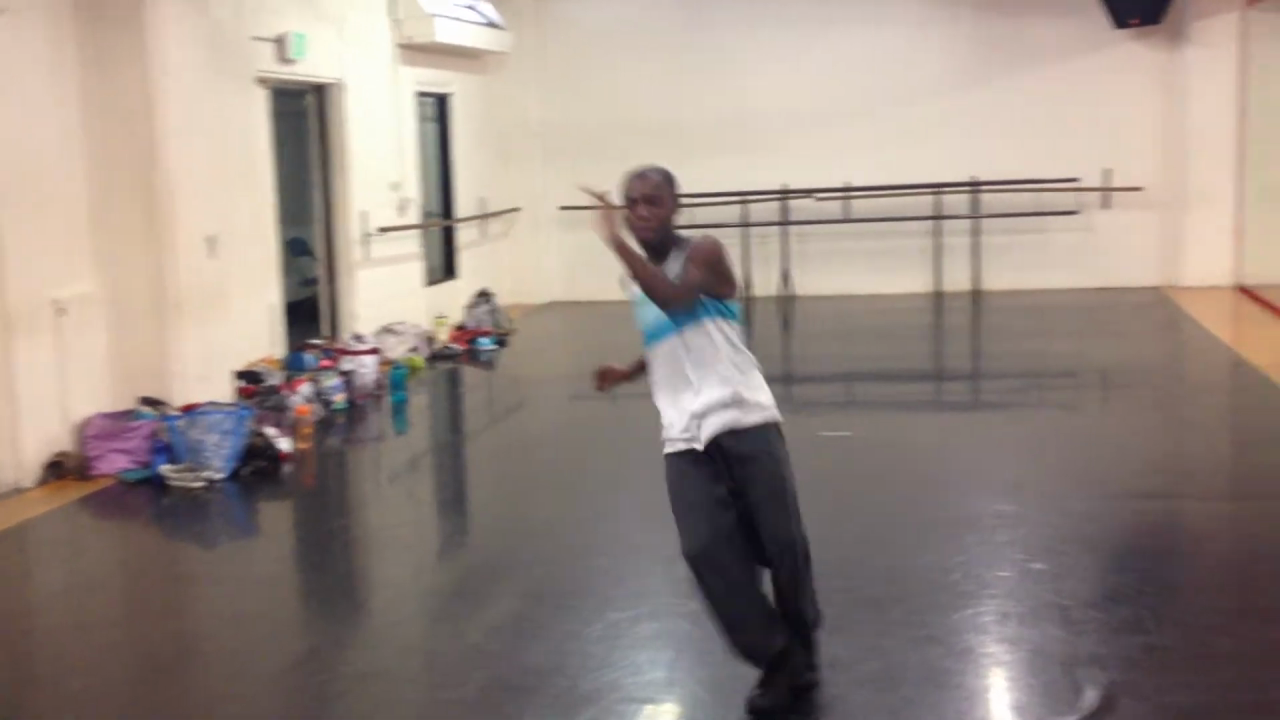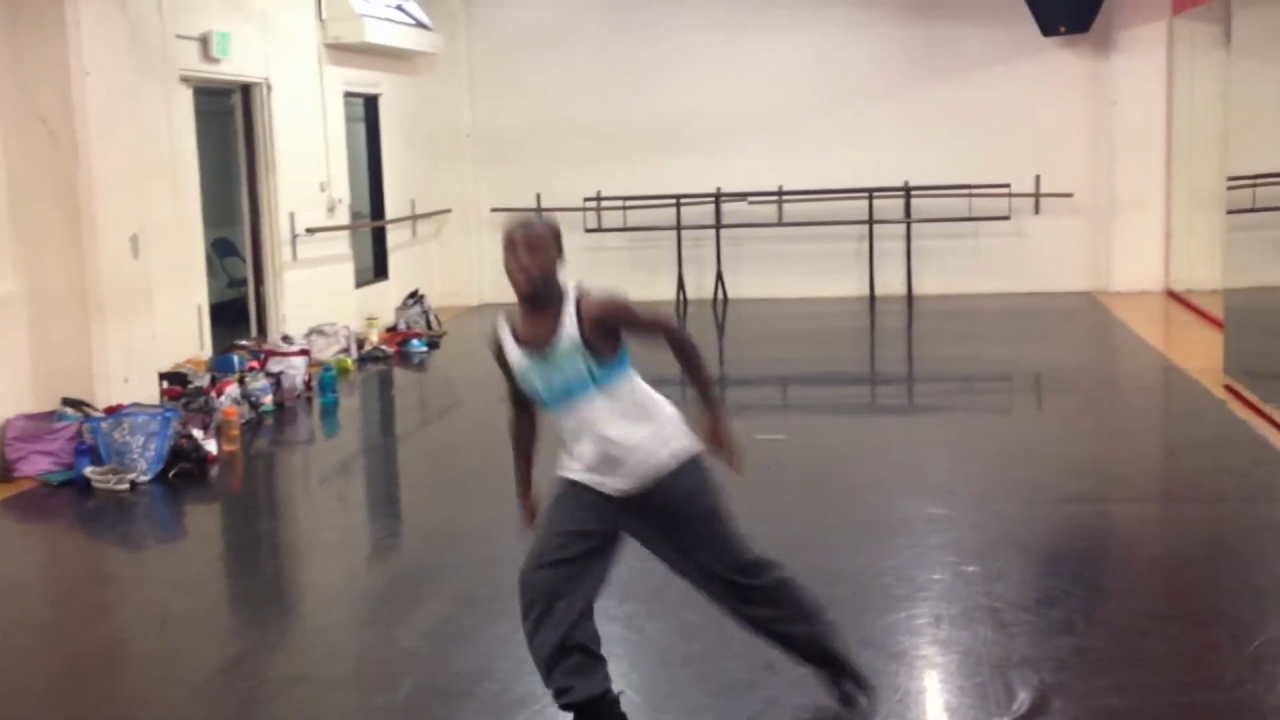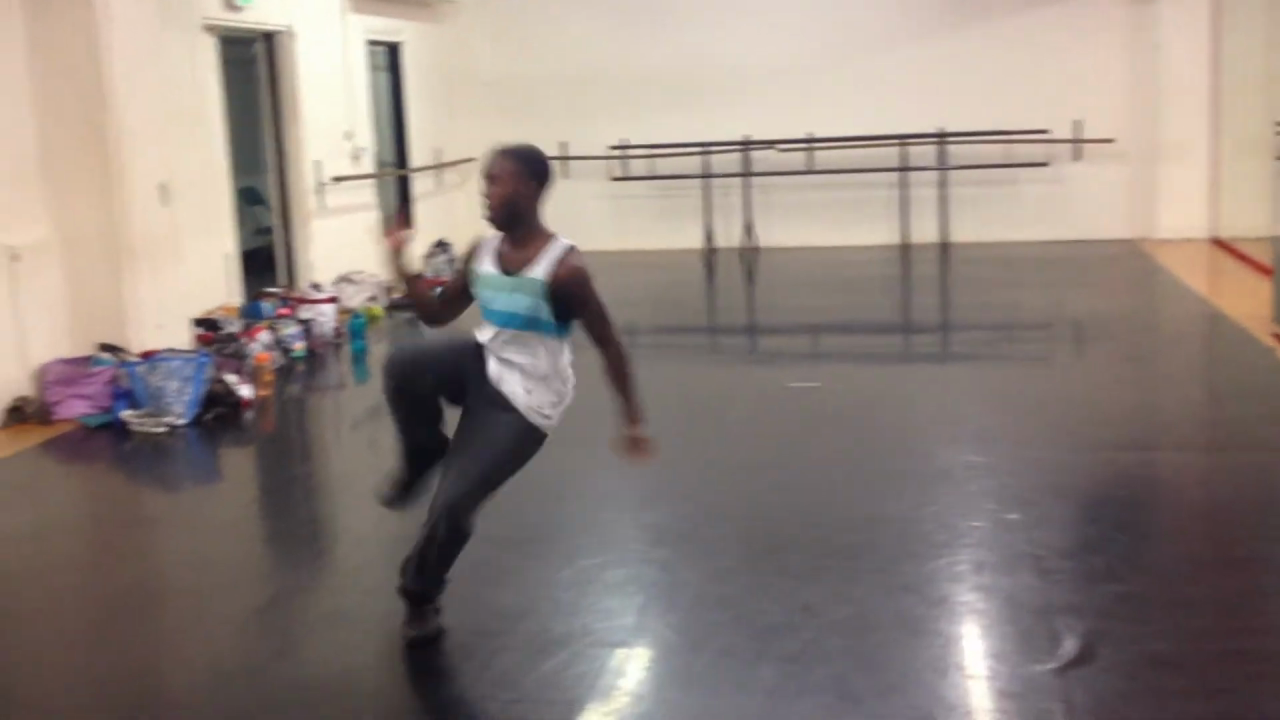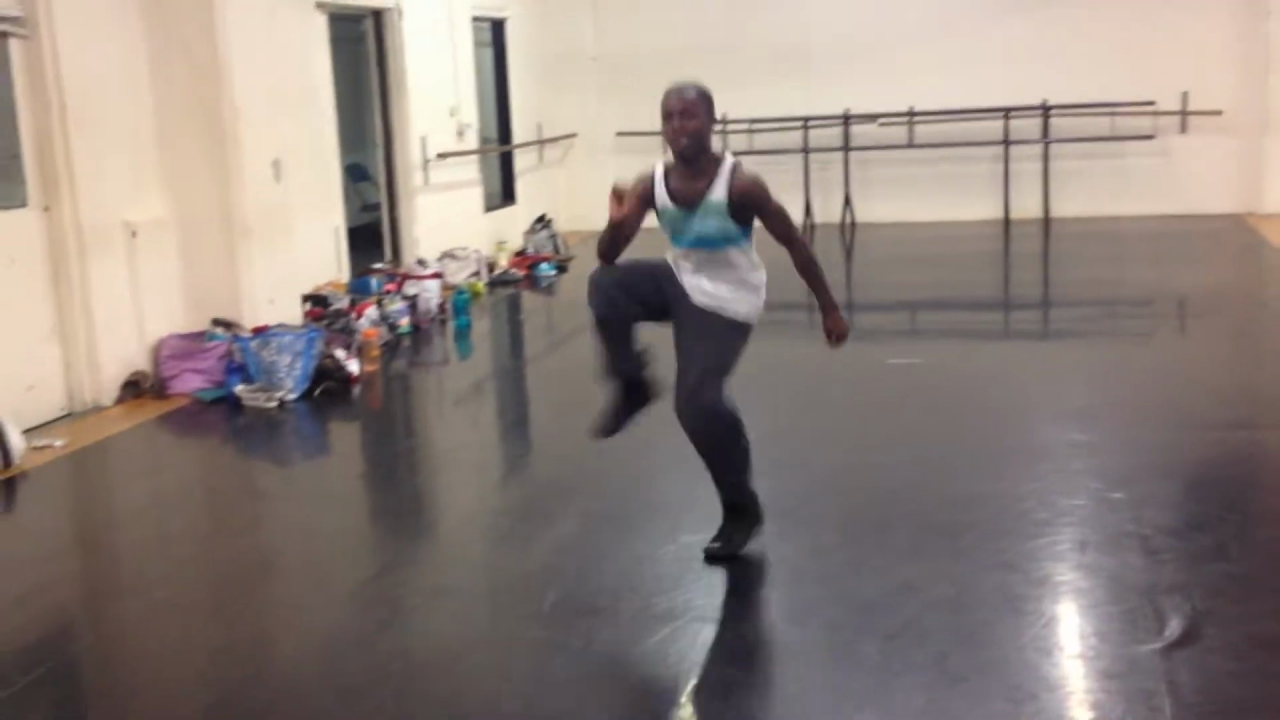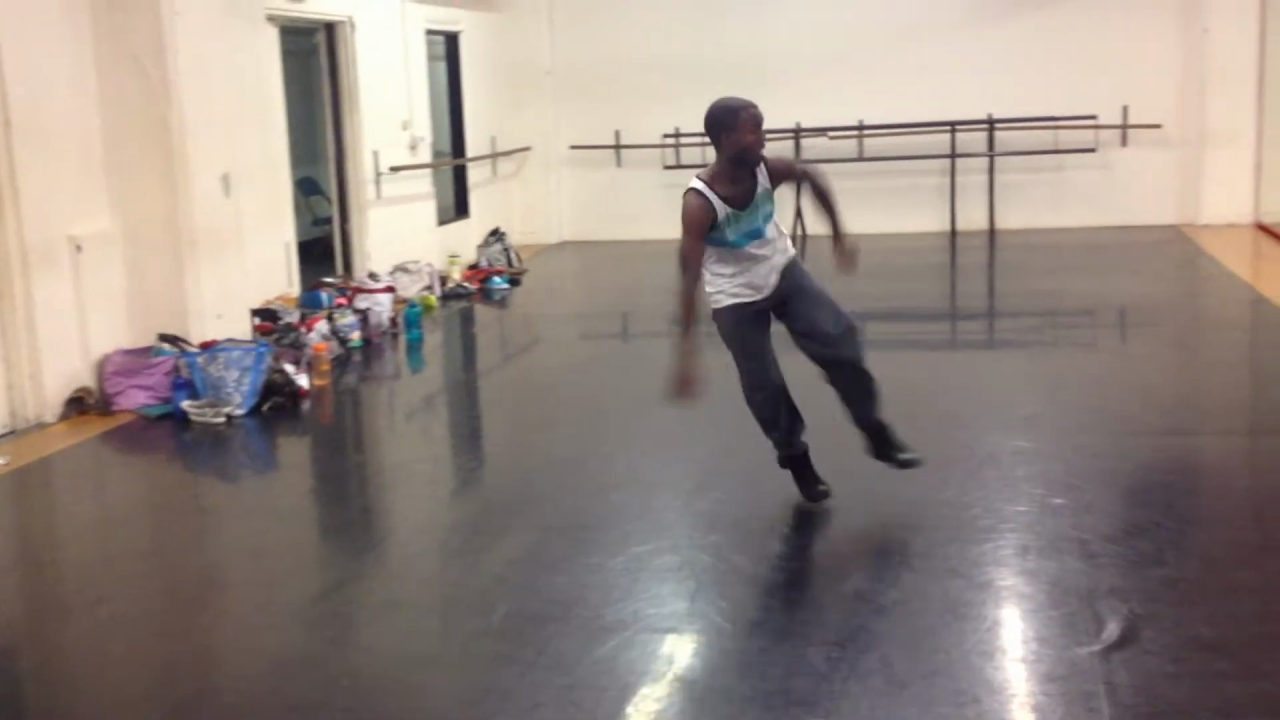
dt=0.4s
person 1, frame 1
left shoulder: (703, 252)
right shoulder: (640, 279)
left elbow: (673, 298)
left wrist: (617, 244)
right wrist: (626, 372)
left hip: (746, 422)
right hip: (686, 435)
left knee: (784, 546)
right knee: (709, 556)
left ankle: (798, 644)
right ankle: (774, 661)
person 1, frame 2
left shoulder: (594, 311)
right shoulder: (503, 340)
left elbow: (675, 335)
right elbow: (523, 411)
left wrist: (712, 410)
right wrist: (524, 486)
left hip: (661, 462)
right hip: (589, 481)
left knee: (736, 572)
right knee: (543, 583)
left ankle: (834, 664)
person 1, frame 3
left shoulder: (565, 267)
right shoulder: (482, 252)
left elbow: (608, 343)
right elbow: (436, 314)
left wrist: (632, 419)
right wrist: (404, 272)
left hip: (527, 398)
right hip: (482, 366)
left knee: (452, 506)
right knee: (405, 366)
left ankle: (420, 594)
right ankle: (426, 454)
person 1, frame 4
left shoulder: (741, 182)
right shoulder: (651, 183)
left elbow: (794, 243)
right elbow: (609, 258)
left wrist: (829, 309)
right wrist: (616, 222)
left hip: (728, 302)
right hip: (681, 287)
left knee: (698, 404)
right knee: (604, 285)
left ankle: (740, 511)
right ankle: (632, 385)
person 1, frame 5
left shoulder: (769, 167)
right shoulder: (698, 202)
left elbow: (812, 178)
right elbow: (688, 278)
left wrist: (839, 235)
right wrist: (686, 353)
left hip: (780, 270)
right hip: (733, 294)
left knee: (837, 338)
right knee: (763, 385)
left ankle: (876, 433)
right ankle: (796, 460)
